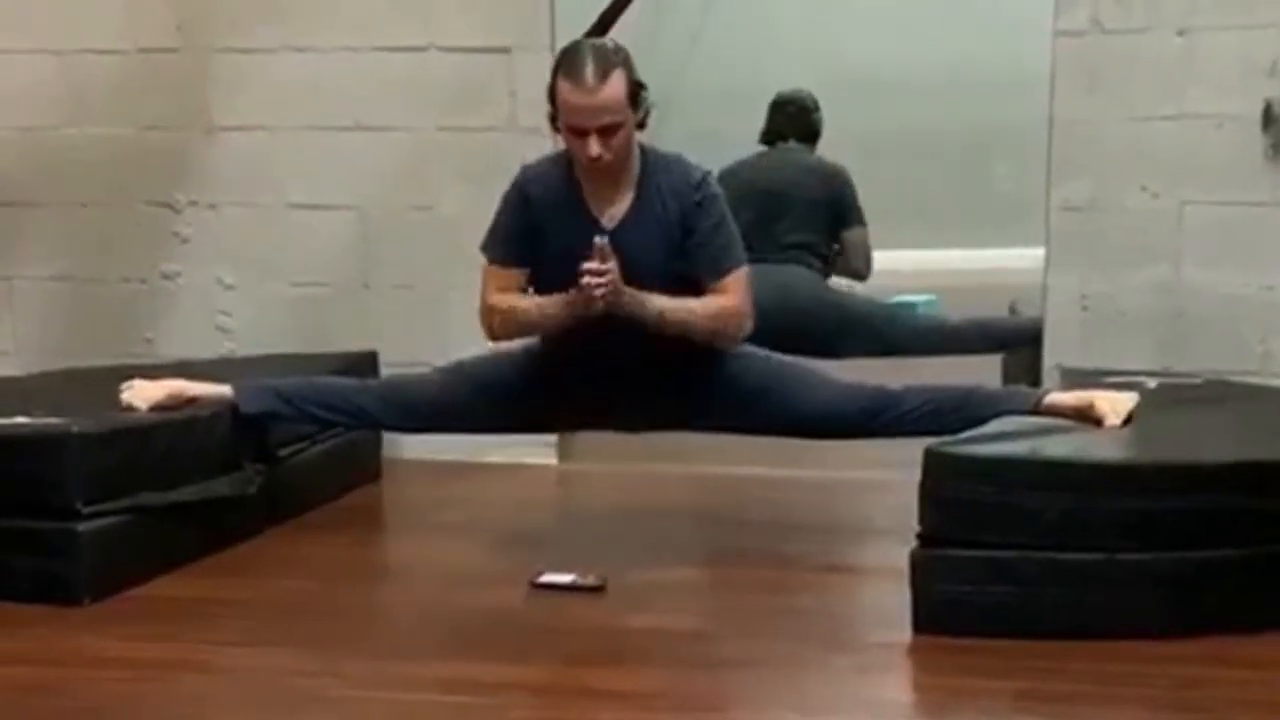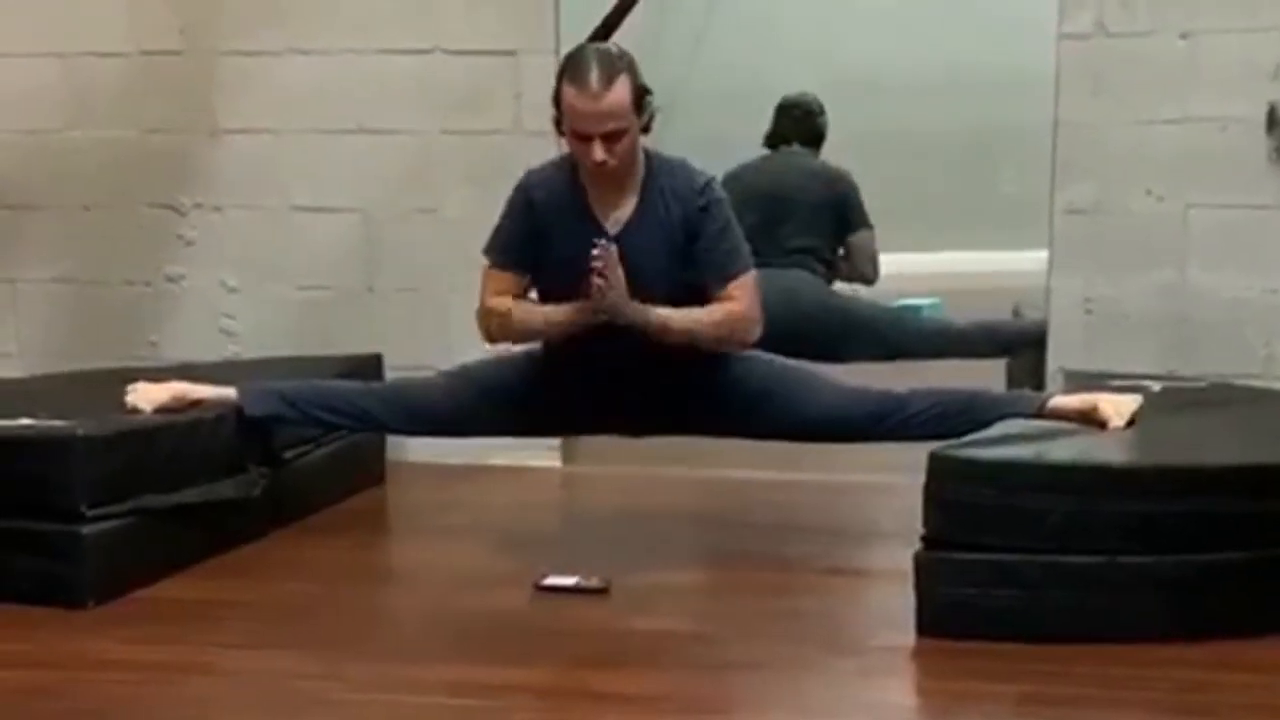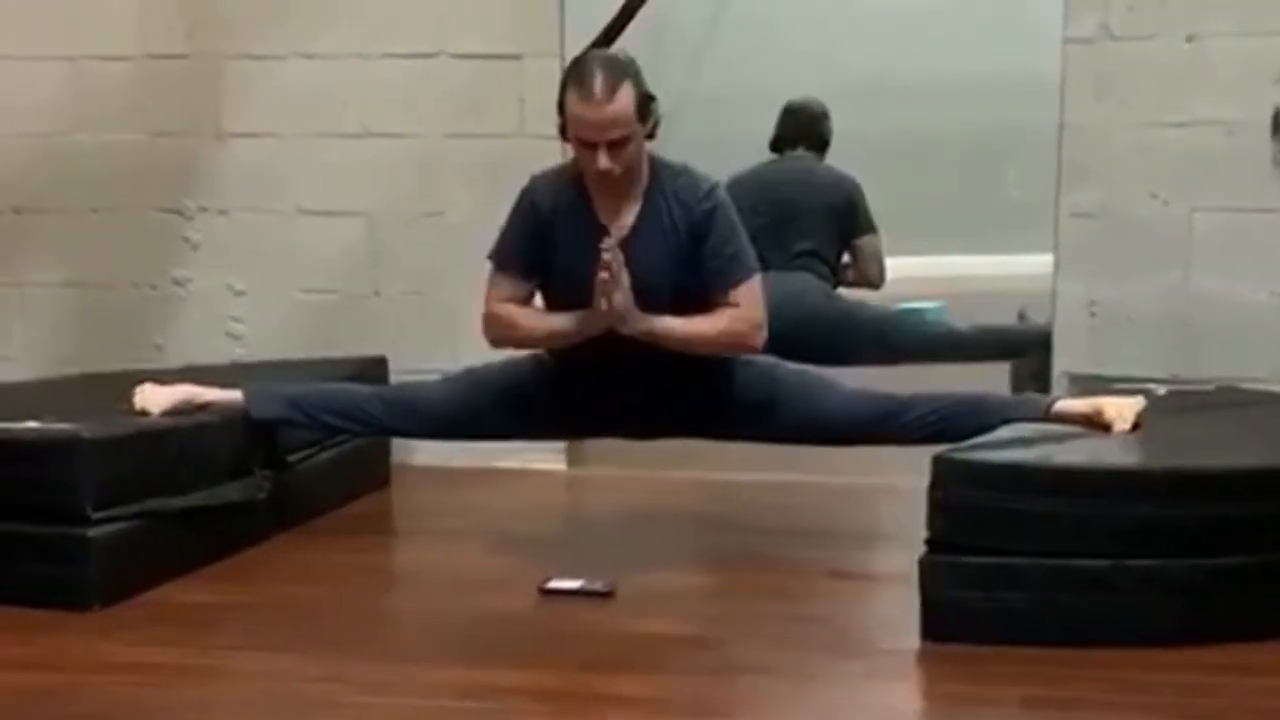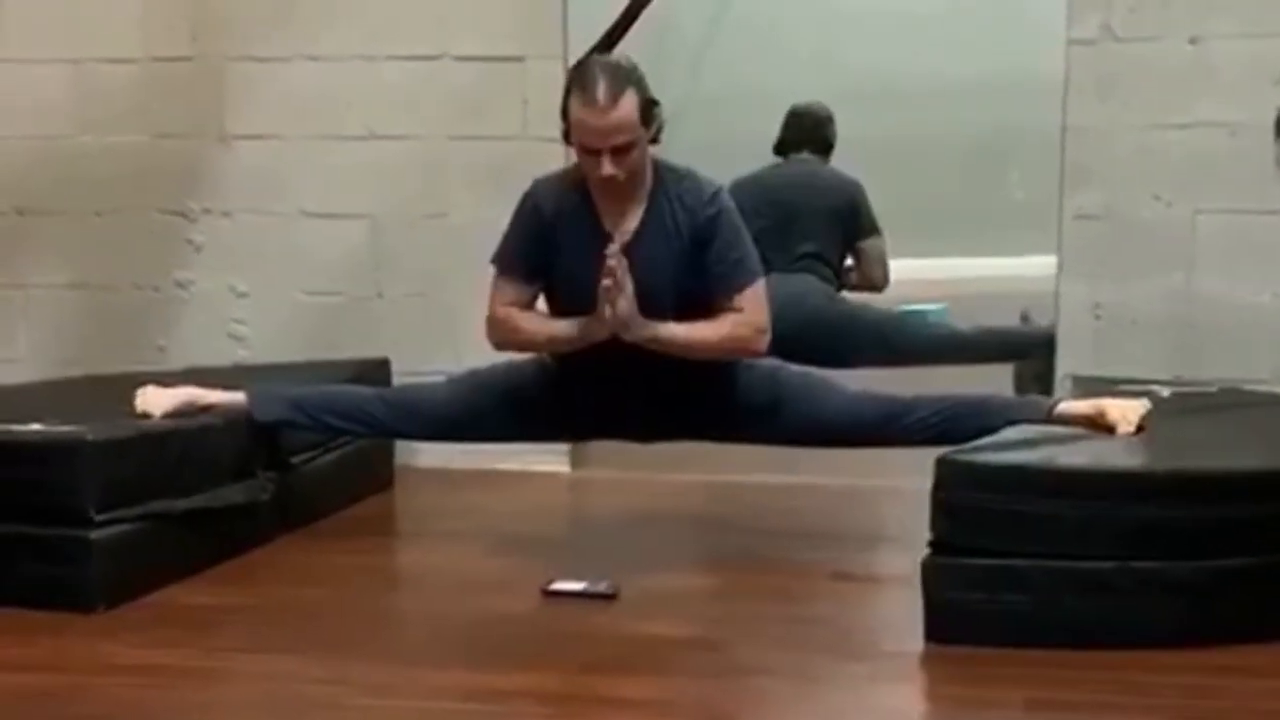
dt=0.2s
person 1, frame 1
left shoulder: (689, 188)
right shoulder: (532, 190)
left elbow: (734, 318)
right elbow: (496, 315)
left wrist: (635, 300)
right wrist: (575, 301)
left hip: (684, 377)
right hip: (562, 378)
left knee: (869, 408)
right knee: (387, 403)
person 1, frame 2
left shoulder: (694, 194)
right shoulder: (537, 195)
left elbow: (744, 324)
right elbow: (494, 316)
left wrist: (638, 310)
right wrist: (582, 311)
left hip: (690, 382)
right hip: (565, 382)
left knee: (872, 411)
right knee: (393, 406)
person 1, frame 3
left shoulder: (698, 201)
right shoulder: (541, 201)
left elbow: (748, 331)
right elbow: (499, 320)
left wrist: (643, 322)
right wrist: (587, 321)
left hip: (694, 386)
right hip: (570, 386)
left knee: (875, 415)
right knee: (402, 409)
left ankle: (1063, 412)
person 1, frame 4
left shoulder: (702, 205)
right shoulder: (544, 205)
left elbow: (752, 335)
right elbow: (503, 323)
left wrist: (646, 329)
right wrist: (591, 328)
left hip: (698, 388)
right hip: (574, 389)
left knee: (880, 416)
right knee: (405, 411)
person 2, frame 1
left shoulder: (729, 176)
right shoulder: (830, 175)
right elbow: (859, 266)
right hip: (798, 298)
right knee: (926, 331)
right ankle: (1035, 331)
person 2, frame 2
left shoulder: (733, 180)
right shoulder: (834, 180)
right elbow: (867, 270)
right hip: (801, 302)
right knee: (931, 335)
right ankle: (1039, 334)
person 2, frame 3
left shoulder: (737, 184)
right shoulder: (840, 184)
right elbow: (873, 274)
right hip: (805, 307)
right knee: (936, 337)
right ankle: (1043, 338)
person 2, frame 4
left shoulder: (741, 188)
right shoulder: (844, 187)
right elbow: (876, 277)
right hip: (808, 309)
right knee: (936, 339)
right ankle: (1047, 341)
